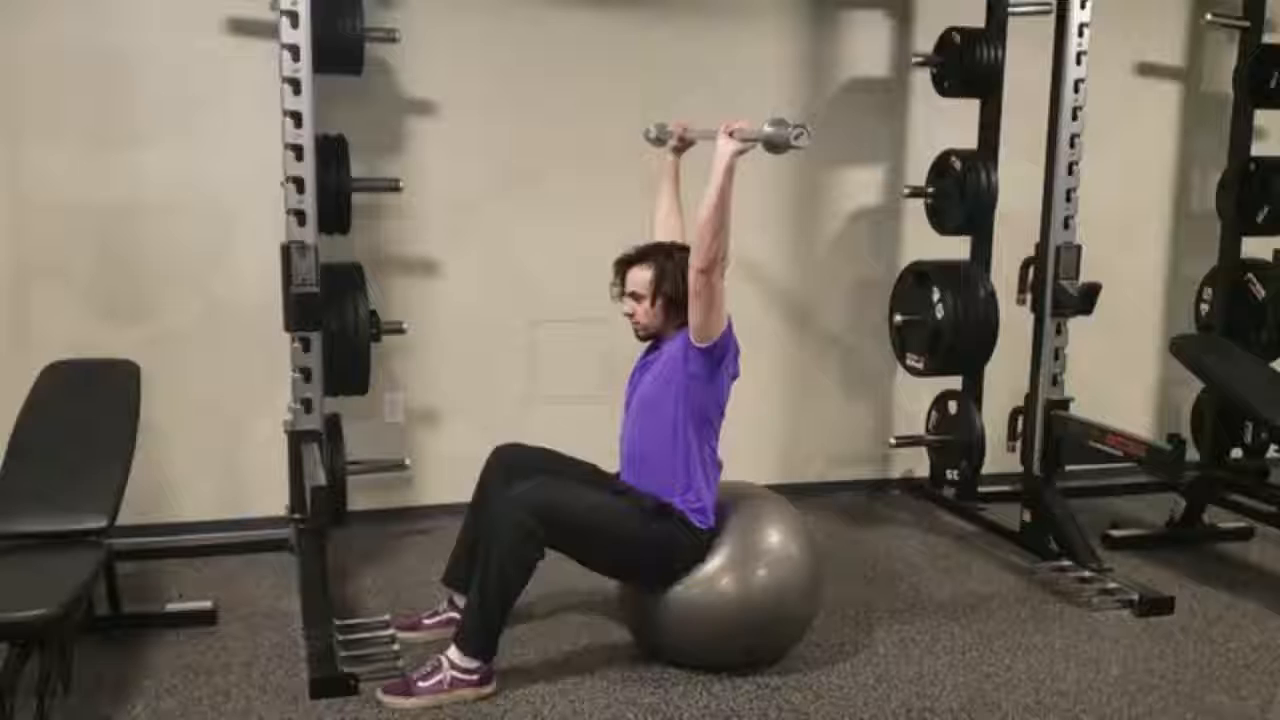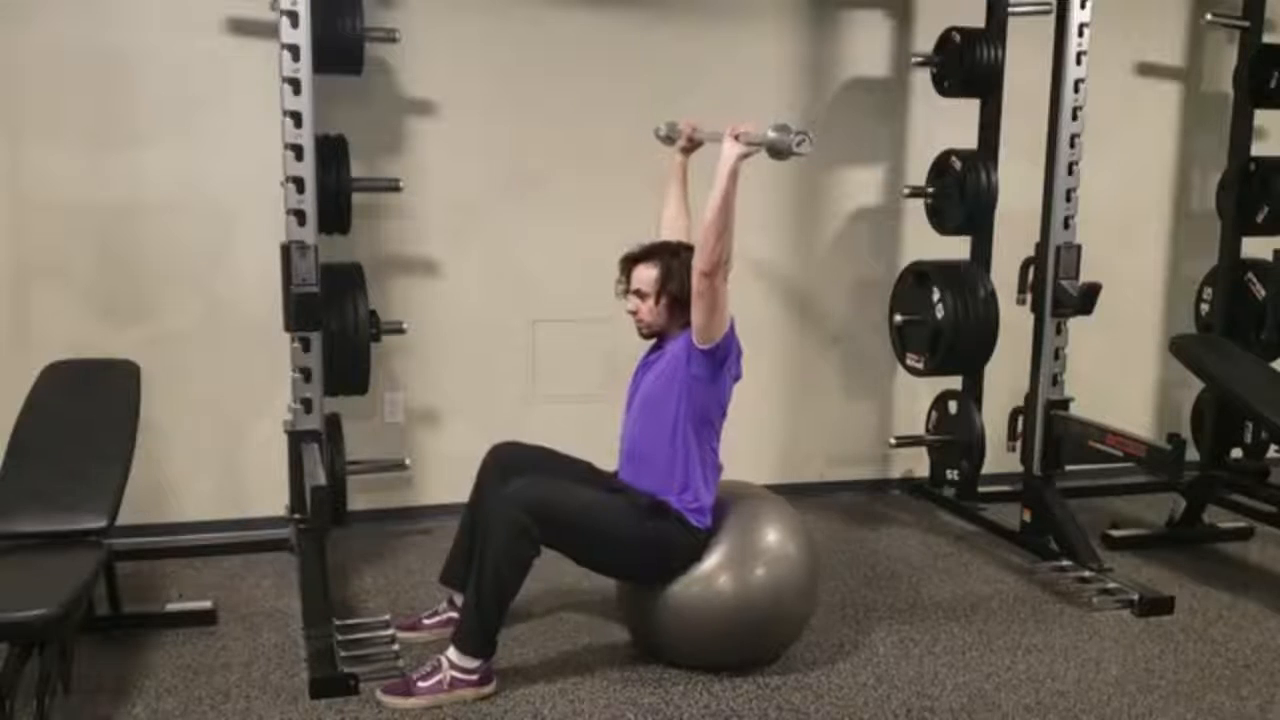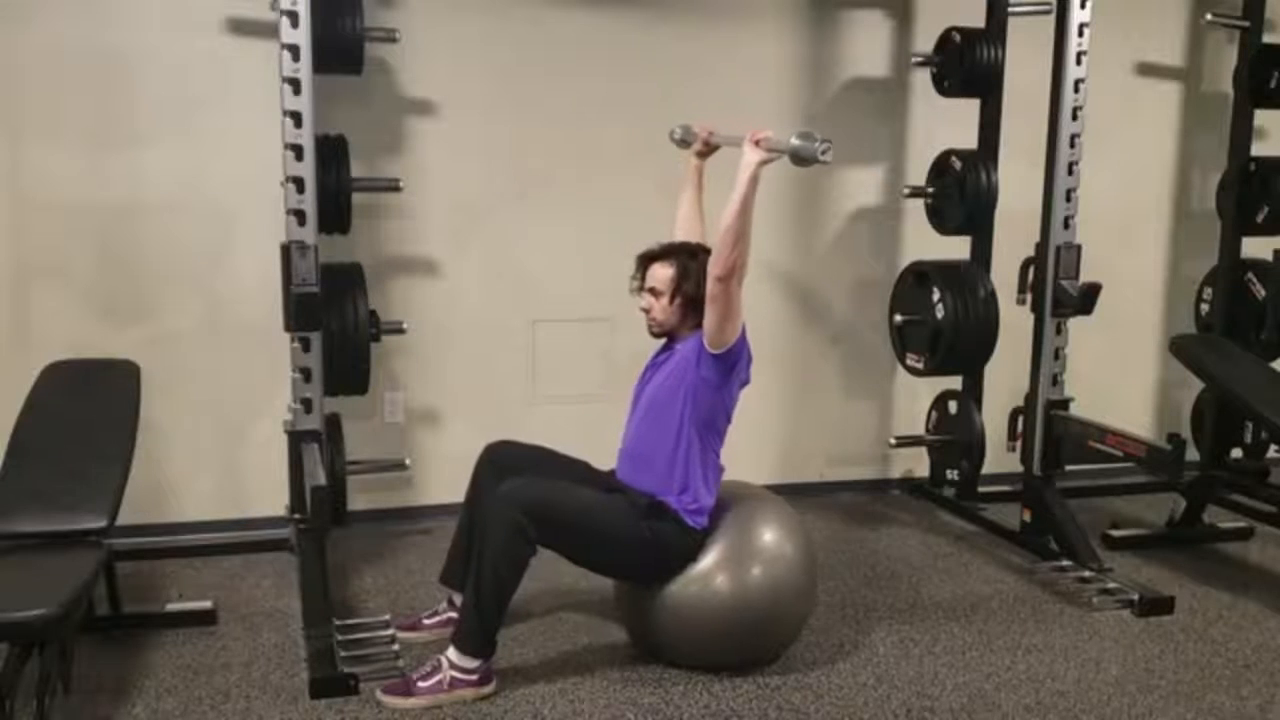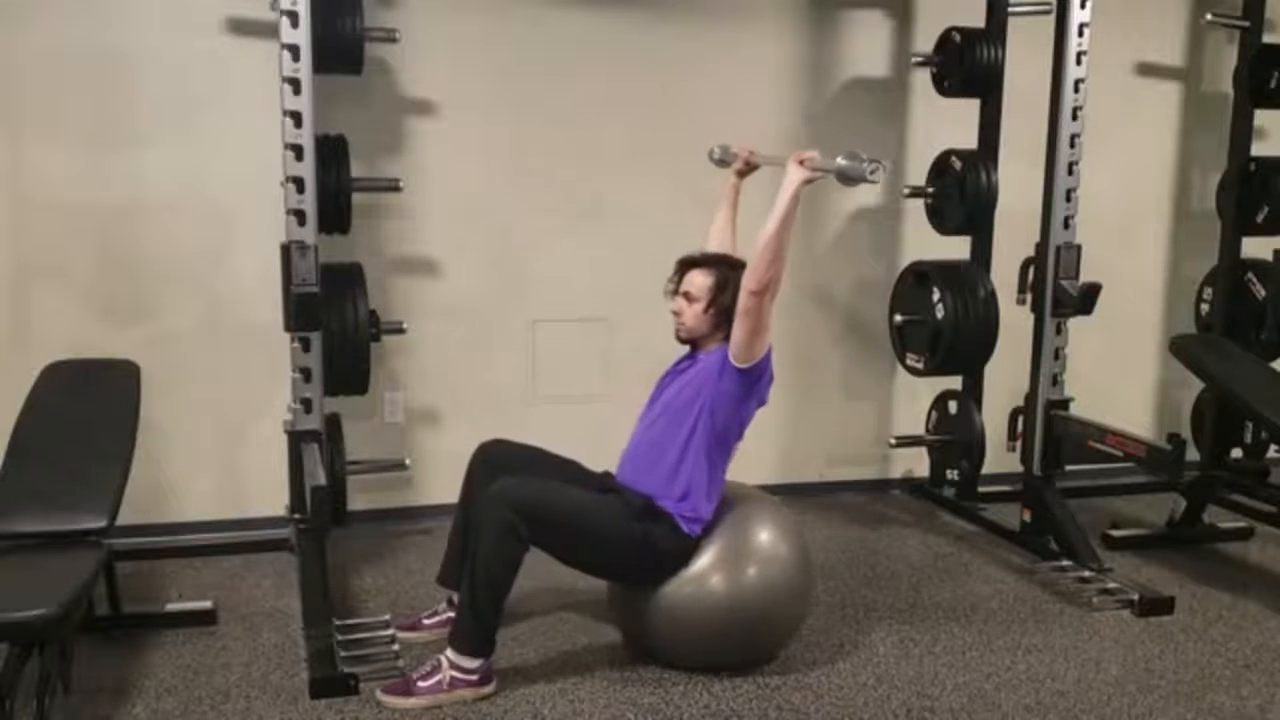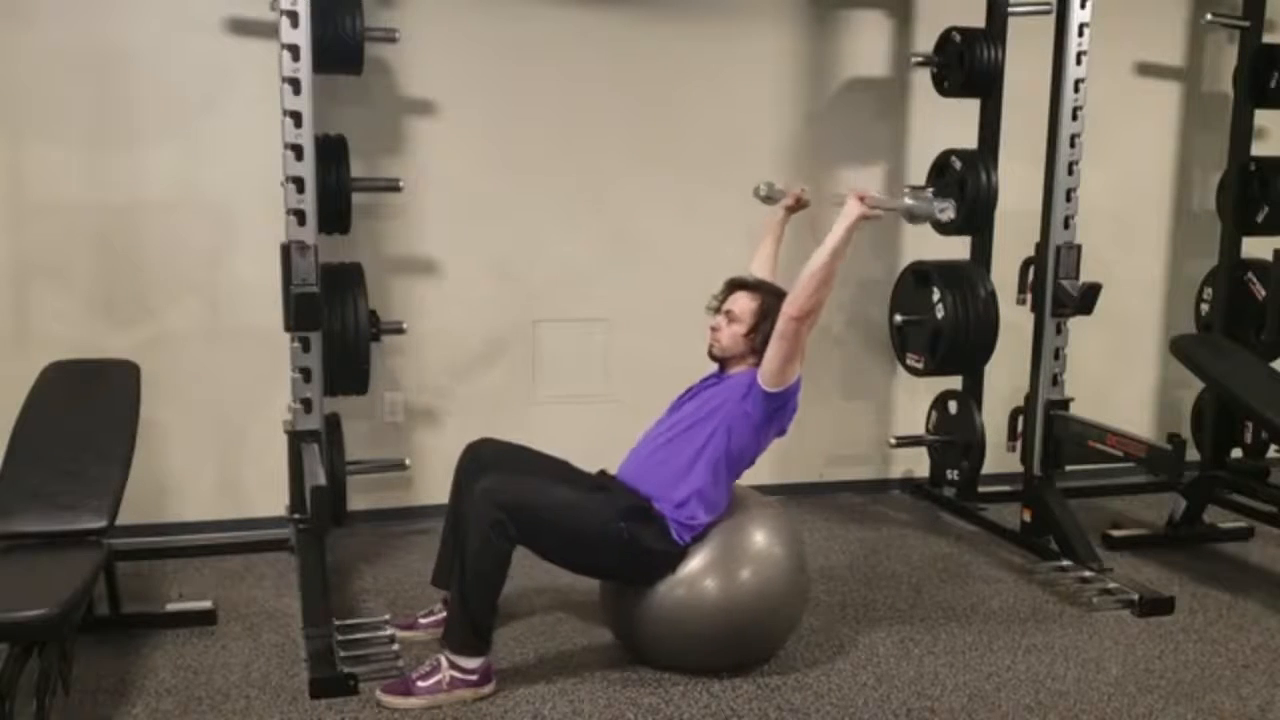
dt=0.4s
person 1, frame 1
left shoulder: (703, 352)
right shoulder: (665, 344)
left elbow: (705, 263)
right elbow: (667, 245)
left wrist: (724, 161)
right wrist: (671, 159)
left hip: (670, 531)
right hip: (635, 499)
left knee: (526, 505)
right knee: (511, 463)
left ankle: (469, 665)
right ankle: (462, 601)
person 1, frame 2
left shoulder: (705, 351)
right shoulder: (668, 342)
left elbow: (707, 266)
right elbow: (672, 243)
left wrist: (728, 165)
right wrist: (681, 159)
left hip: (666, 530)
right hip: (632, 497)
left knee: (521, 502)
right knee: (506, 462)
left ankle: (467, 666)
right ankle: (460, 603)
person 1, frame 3
left shoulder: (715, 356)
right shoulder: (678, 344)
left elbow: (723, 270)
right elbow: (686, 245)
left wrist: (749, 171)
right wrist: (696, 163)
left hip: (663, 530)
right hip: (628, 496)
left knee: (516, 501)
right knee: (501, 461)
left ankle: (467, 665)
right ankle: (461, 602)
person 1, frame 4
left shoulder: (739, 368)
right shoulder: (701, 356)
left elbow: (757, 285)
right elbow: (717, 262)
left wrist: (790, 187)
right wrist: (733, 182)
left hip: (656, 534)
right hip: (623, 500)
left knee: (507, 499)
right knee: (495, 458)
left ankle: (468, 665)
right ankle: (459, 602)
person 1, frame 5
left shoulder: (765, 395)
right shoulder: (726, 378)
left elbow: (797, 312)
right elbow: (754, 291)
left wrist: (844, 224)
right wrist: (780, 217)
left hip: (645, 534)
right hip: (614, 497)
left knee: (492, 498)
right knee: (483, 457)
left ankle: (466, 664)
right ankle: (455, 603)
